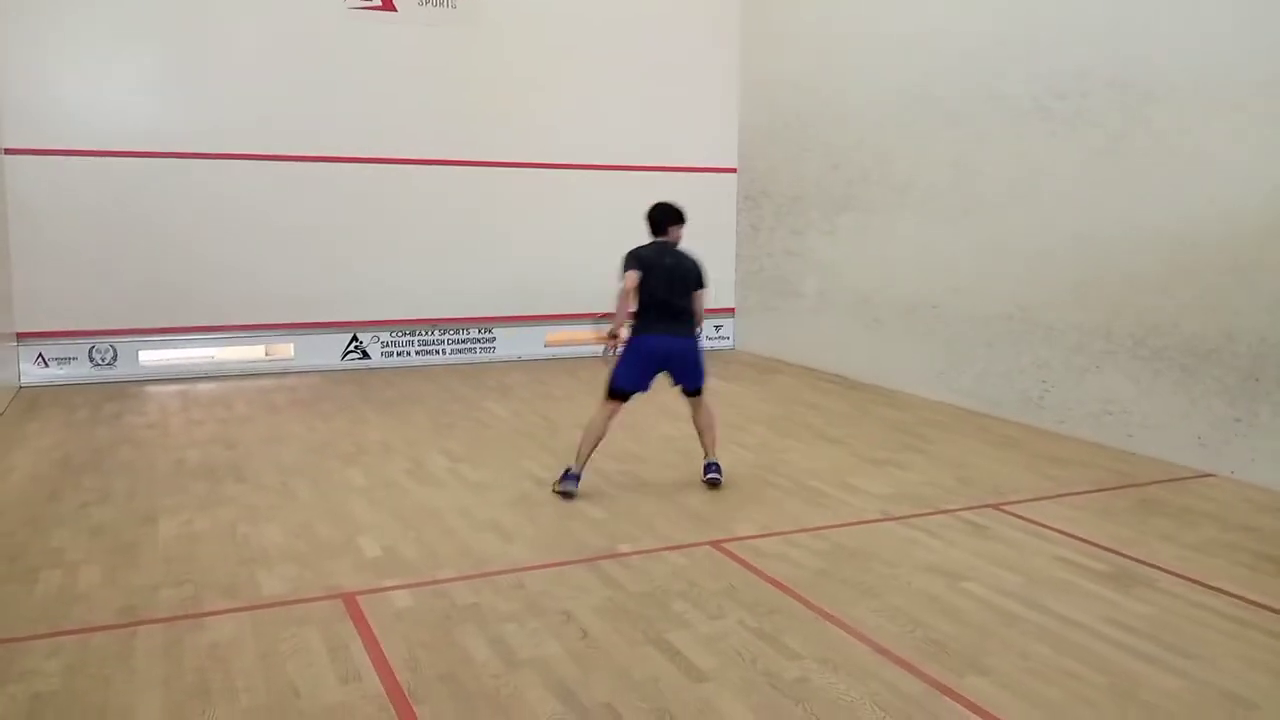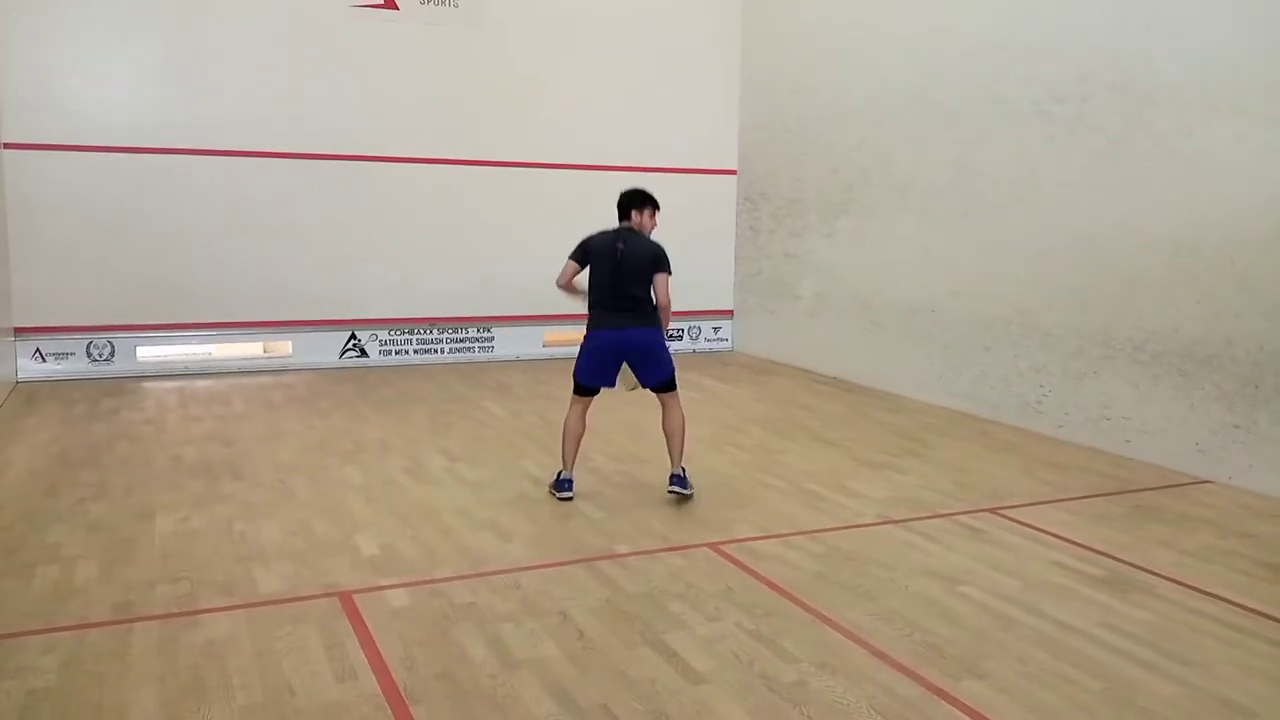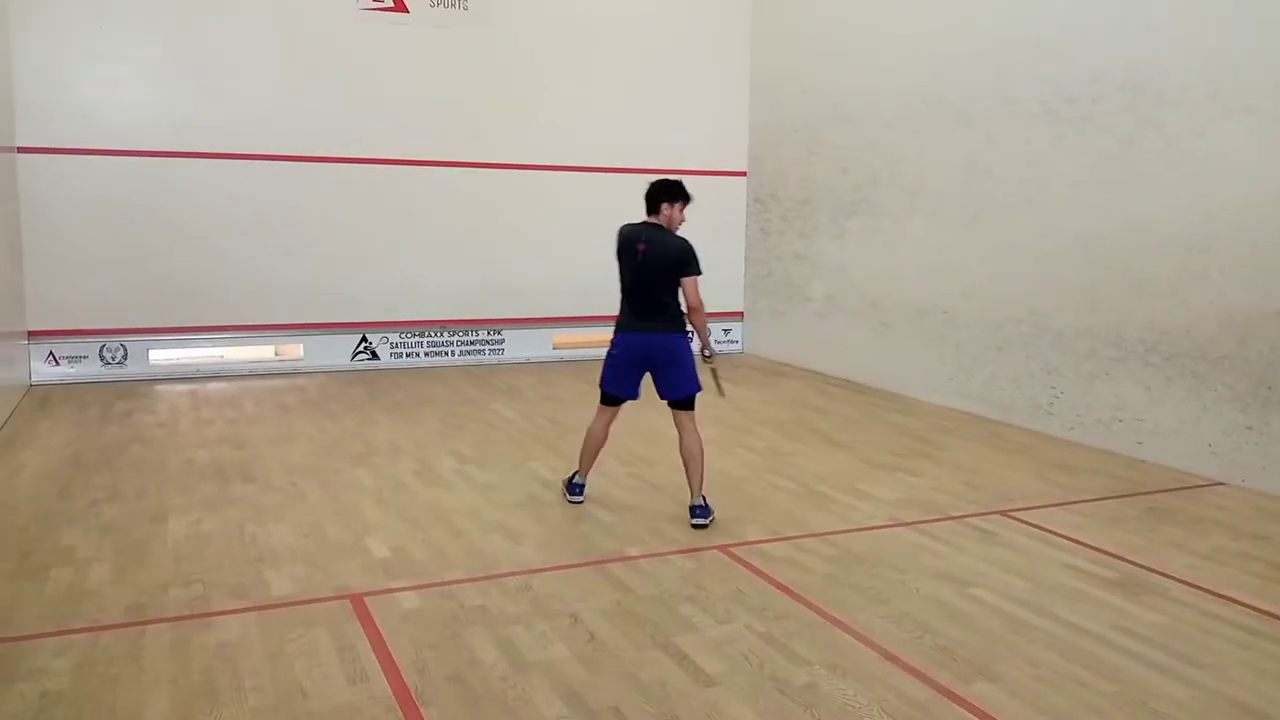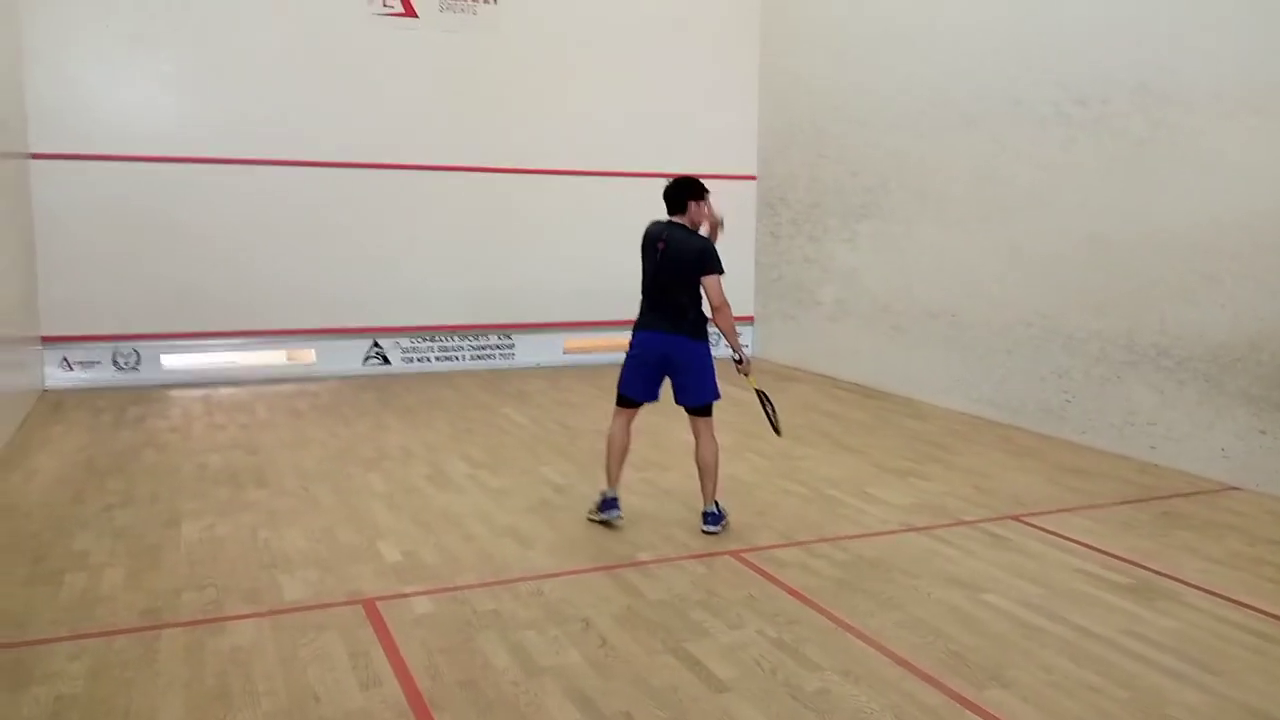
dt=0.3s
person 1, frame 1
left shoulder: (638, 256)
right shoulder: (691, 264)
left elbow: (628, 289)
right elbow: (699, 312)
left wrist: (614, 331)
left hip: (646, 342)
right hip: (685, 343)
left knee: (608, 409)
right knee: (698, 401)
left ankle: (574, 474)
right ankle: (712, 464)
person 1, frame 2
left shoulder: (593, 243)
right shoulder: (653, 251)
left elbow: (563, 281)
right elbow: (663, 301)
left wrist: (585, 294)
right wrist: (661, 335)
left hip: (602, 333)
right hip: (645, 334)
left knee: (578, 404)
right knee: (671, 401)
left ankle: (565, 479)
right ankle: (677, 474)
person 1, frame 3
left shoulder: (625, 235)
right shoulder: (680, 248)
right elbow: (694, 305)
right wrist: (707, 343)
left hip: (628, 338)
right hip: (671, 341)
left knee: (605, 413)
right knee: (686, 423)
left ankle: (577, 483)
right ankle: (698, 504)
person 1, frame 4
left shoulder: (650, 233)
right shoulder: (702, 247)
right elbow: (718, 306)
left wrist: (712, 227)
right wrist: (739, 353)
left hip: (647, 338)
right hip: (690, 344)
left knee: (622, 417)
right knee: (703, 429)
left ankle: (610, 499)
right ankle: (711, 511)
